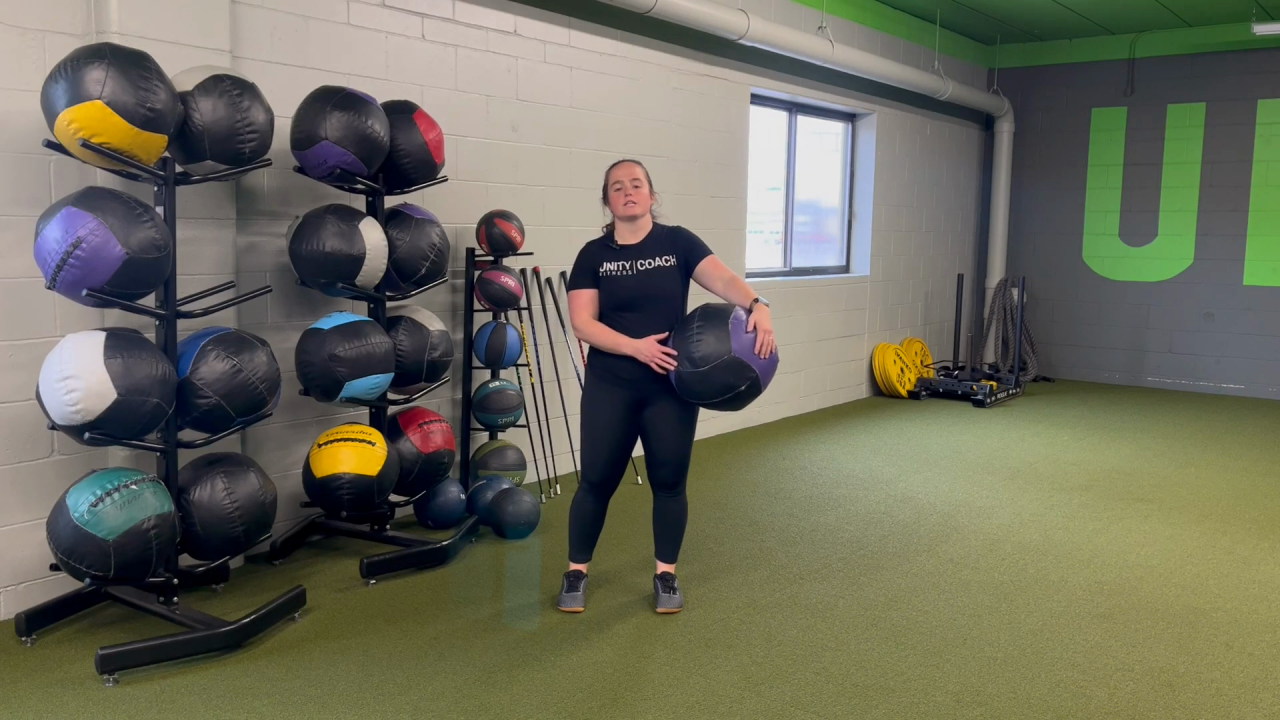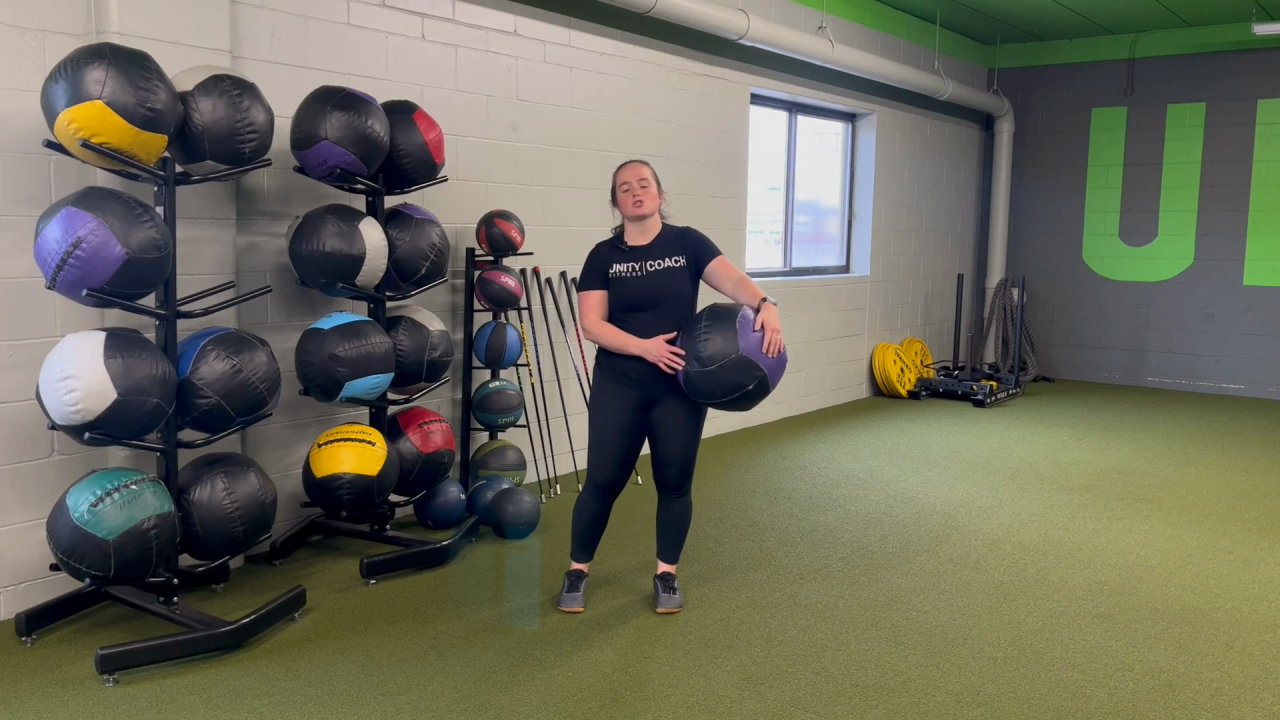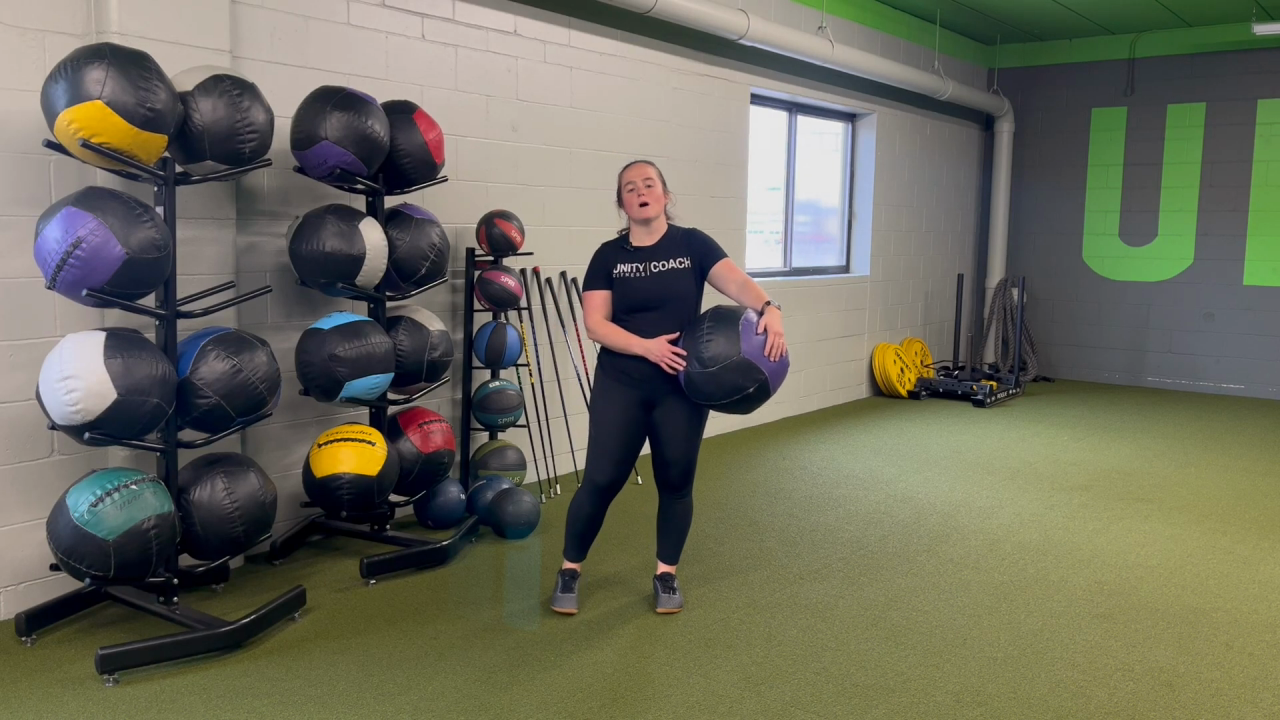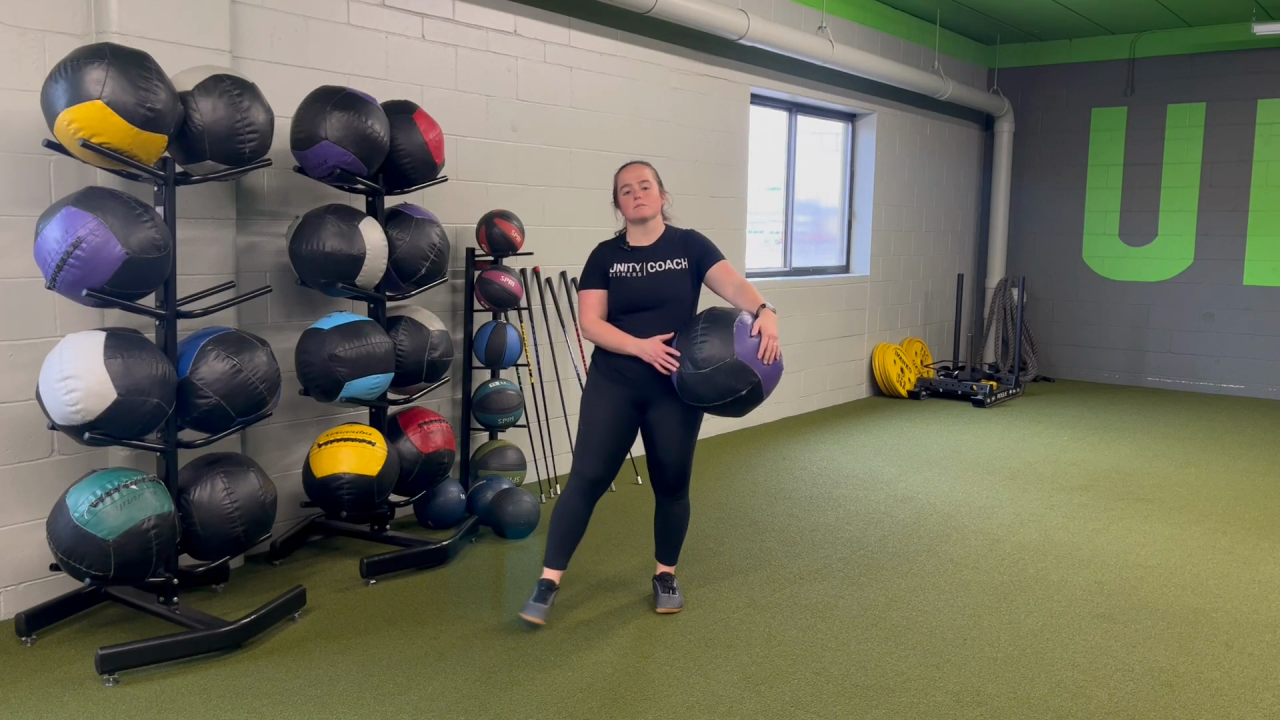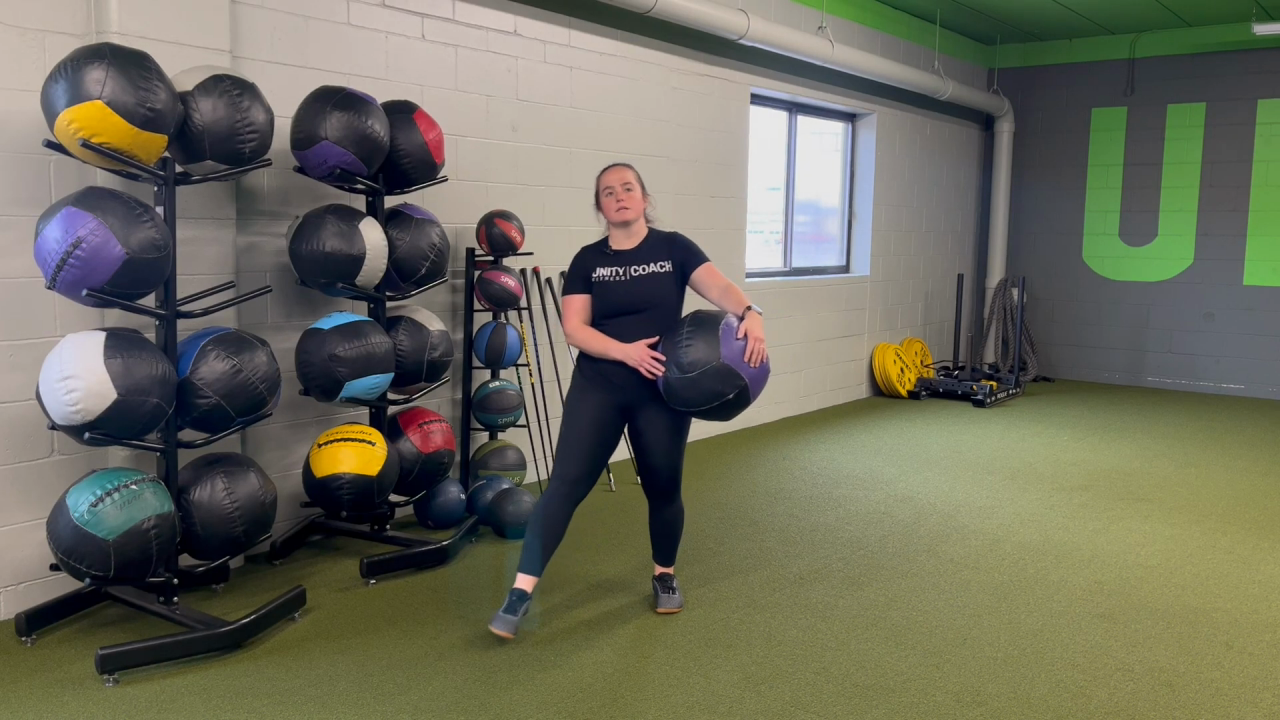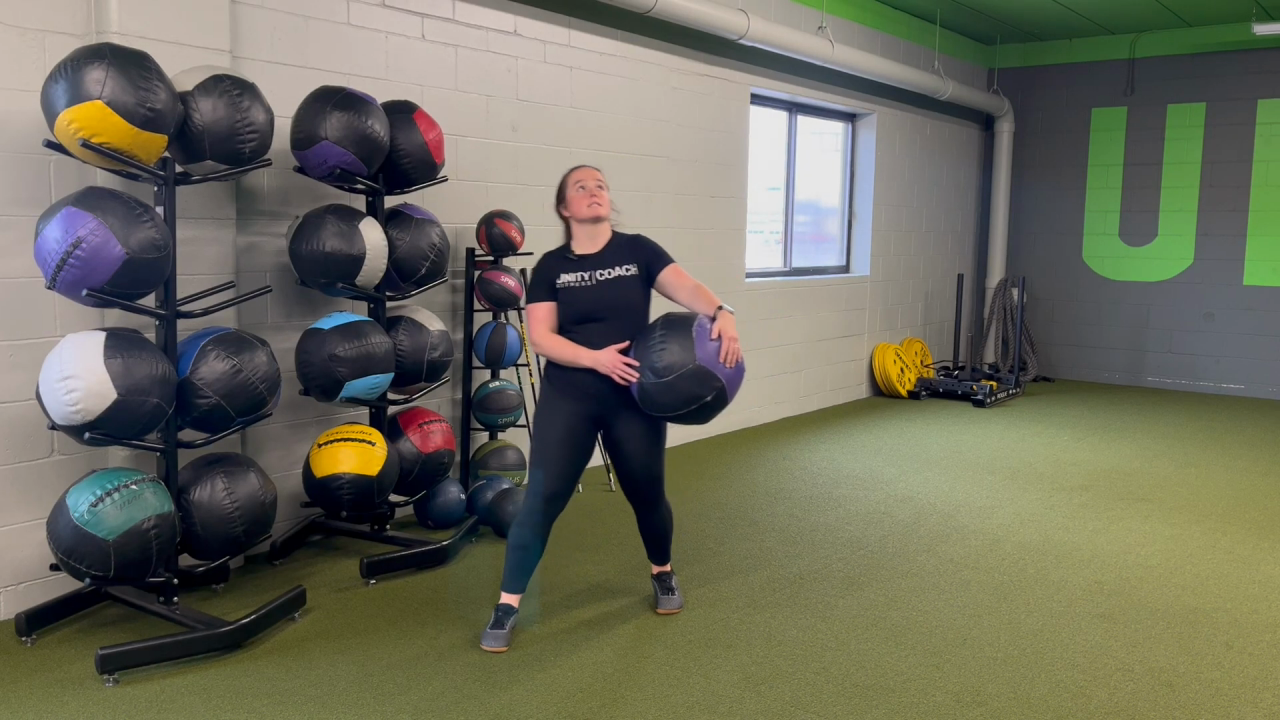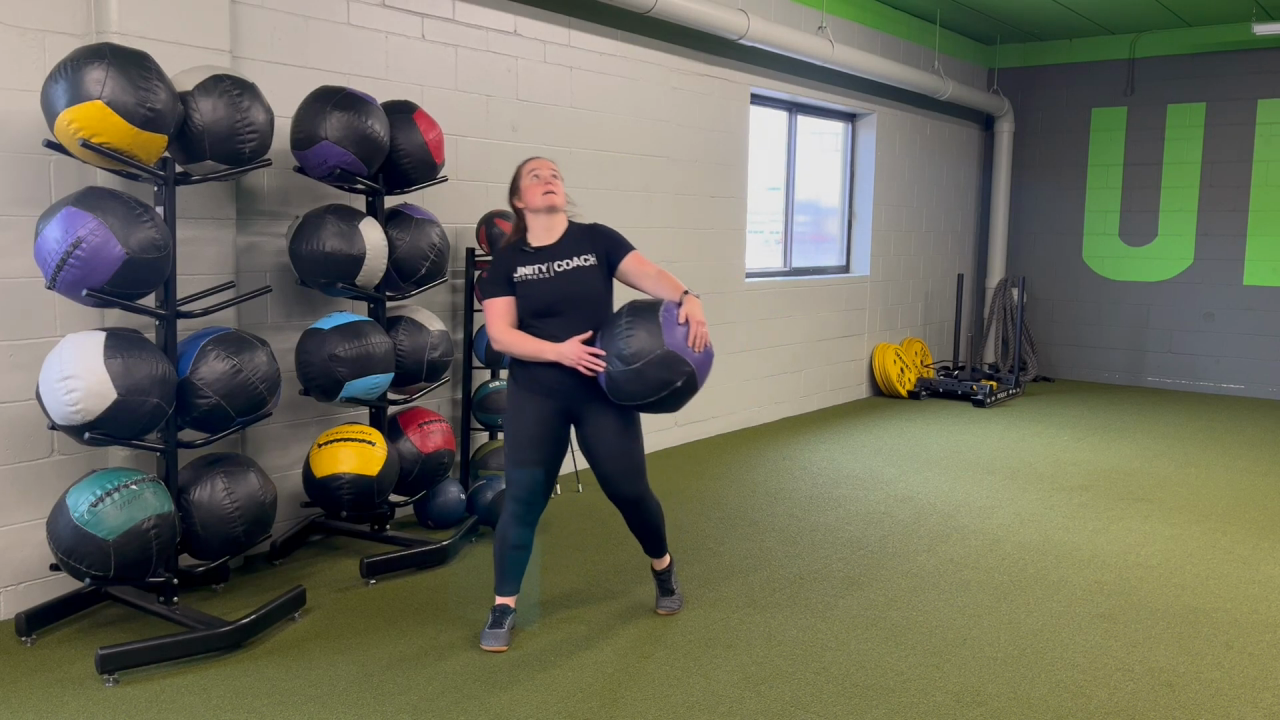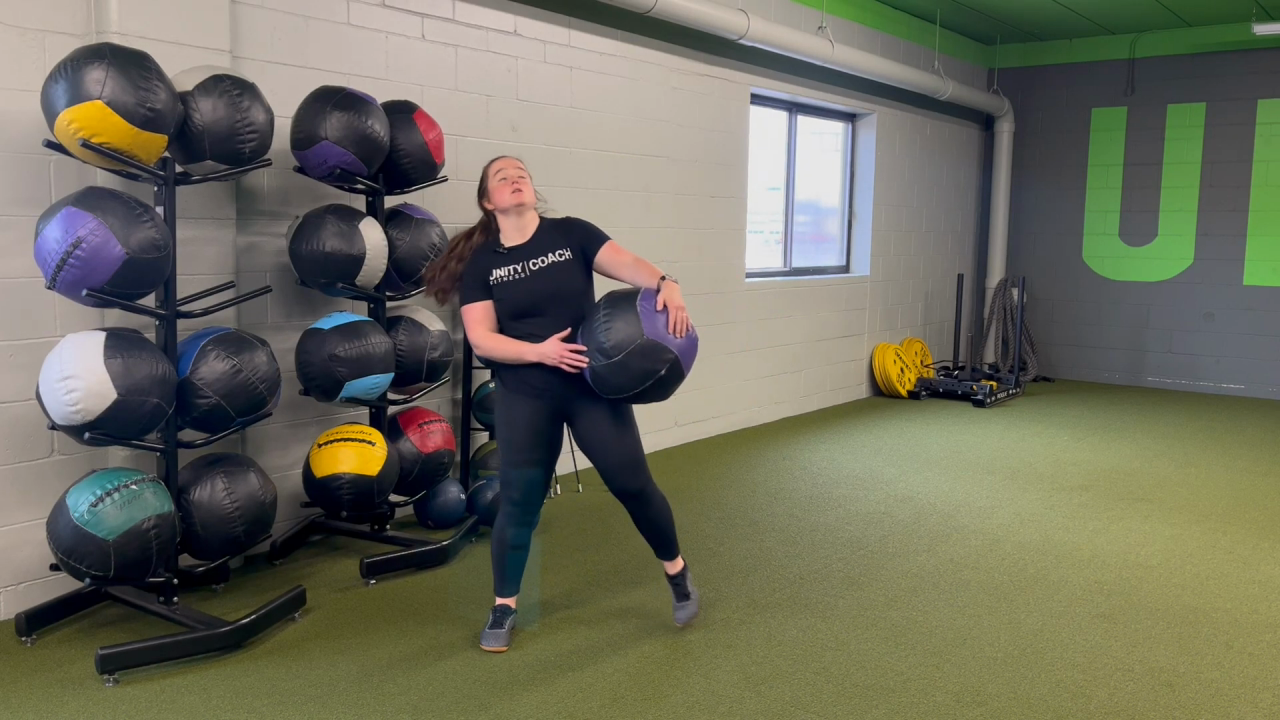
dt=0.2s
person 1, frame 1
left shoulder: (677, 242)
right shoulder: (593, 255)
left elbow: (722, 278)
right elbow: (582, 323)
left wrist: (757, 305)
right wrist: (635, 346)
left hip: (672, 386)
right hip: (610, 387)
left knee: (669, 480)
right knee: (597, 481)
left ankle: (666, 575)
right ankle: (576, 572)
person 1, frame 2
left shoulder: (687, 243)
right shoulder: (603, 256)
left elbow: (731, 279)
right elbow: (592, 324)
left wrist: (765, 305)
right wrist: (644, 347)
left hip: (680, 386)
right hip: (618, 387)
left knee: (674, 482)
right knee: (603, 481)
left ankle: (666, 574)
right ankle: (577, 570)
person 1, frame 3
left shoulder: (692, 244)
right shoulder: (608, 256)
left elbow: (736, 281)
right elbow: (595, 325)
left wrist: (768, 309)
right wrist: (646, 347)
left hip: (682, 387)
right hip: (620, 386)
left knee: (676, 483)
right knee: (601, 480)
left ankle: (666, 574)
right ankle: (570, 569)
person 1, frame 4
left shoulder: (689, 245)
right shoulder: (605, 256)
left elbow: (731, 283)
right elbow: (590, 323)
left wrist: (763, 311)
right wrist: (640, 346)
left hip: (675, 388)
right hip: (613, 386)
left knee: (672, 484)
right knee: (587, 480)
left ankle: (665, 574)
right ankle: (548, 580)
person 1, frame 5
left shoulder: (673, 248)
right shoulder: (587, 261)
left elbow: (718, 286)
right elbow: (574, 329)
left wrist: (749, 314)
right wrist: (625, 351)
left hip: (661, 392)
right hip: (596, 389)
left knee: (663, 487)
right knee: (566, 484)
left ankle: (664, 575)
right ankle: (521, 591)
person 1, frame 6
left shoulder: (638, 250)
right shoulder: (551, 267)
left elbow: (685, 287)
right elbow: (541, 338)
left wrist: (721, 314)
right wrist: (596, 358)
left hip: (633, 398)
right hip: (567, 399)
left knee: (646, 494)
right knee: (542, 498)
left ankle: (662, 573)
right ankle: (507, 604)
person 1, frame 7
left shoulder: (597, 240)
right shoulder: (506, 261)
left elbow: (647, 274)
right elbow: (500, 334)
left wrist: (687, 298)
right wrist: (559, 350)
left hip: (604, 390)
right hip: (535, 397)
left knee: (629, 490)
right knee: (523, 499)
left ankle: (663, 567)
right ankle: (503, 605)
person 1, frame 8
left shoulder: (571, 233)
right shoulder: (481, 263)
left elbow: (625, 263)
right elbow: (481, 338)
left wrist: (665, 283)
right wrist: (540, 351)
left hip: (593, 385)
right hip: (525, 397)
left knee: (632, 483)
right knee: (519, 502)
left ankle: (676, 570)
right ankle: (504, 606)
